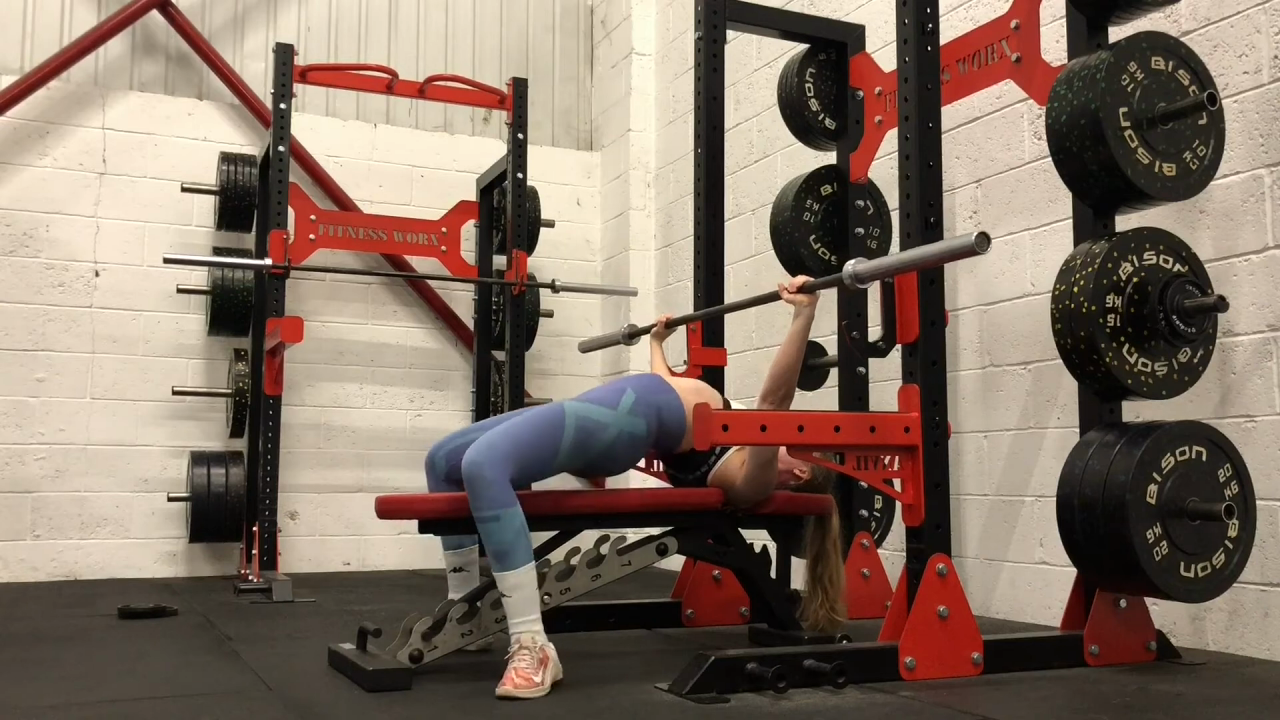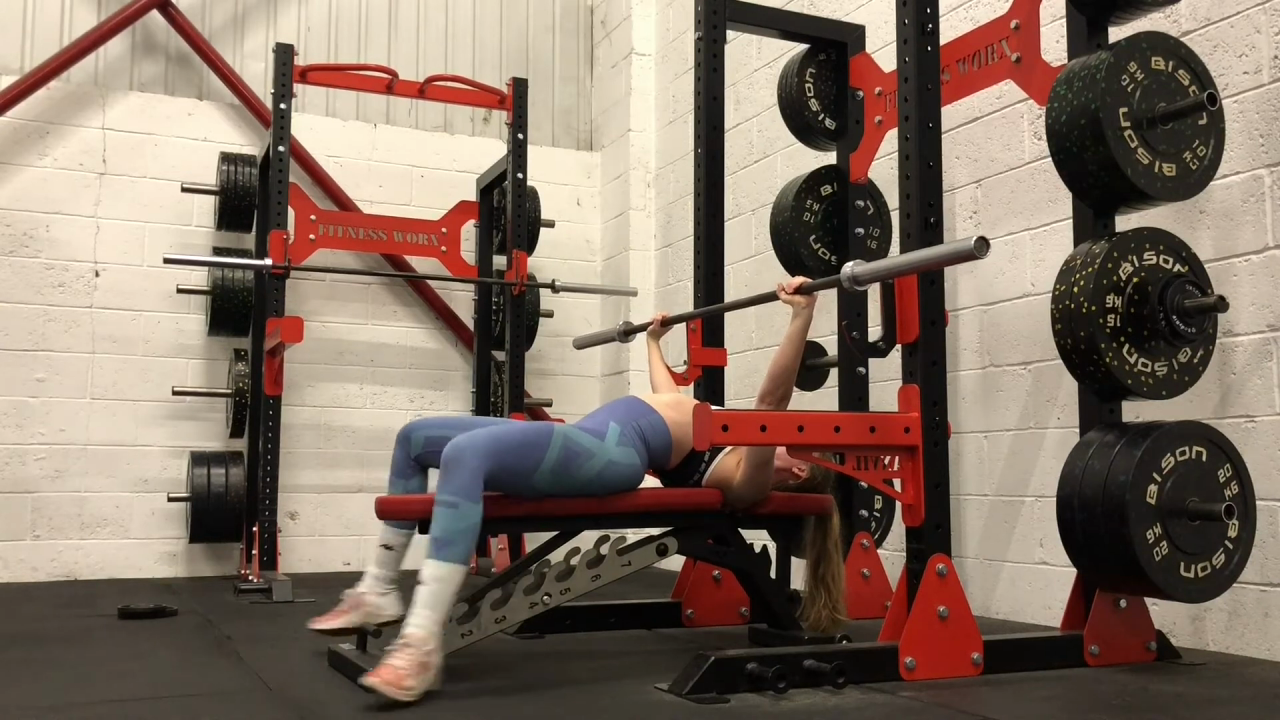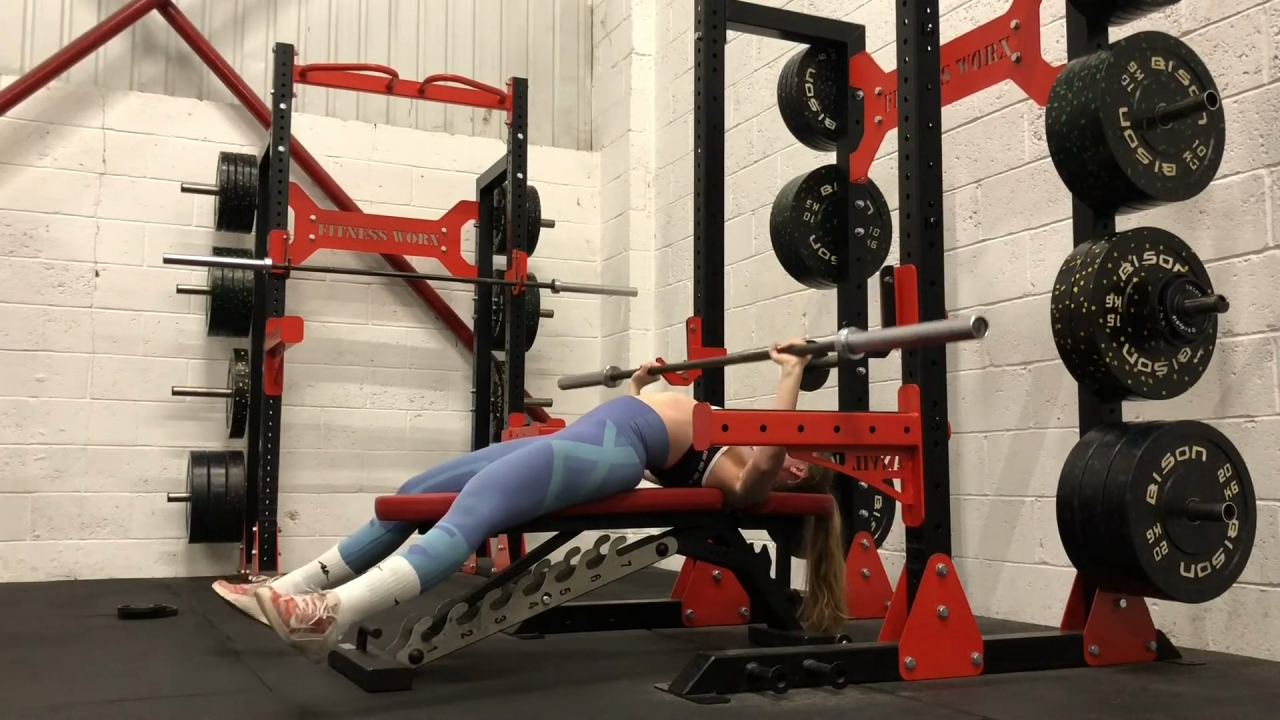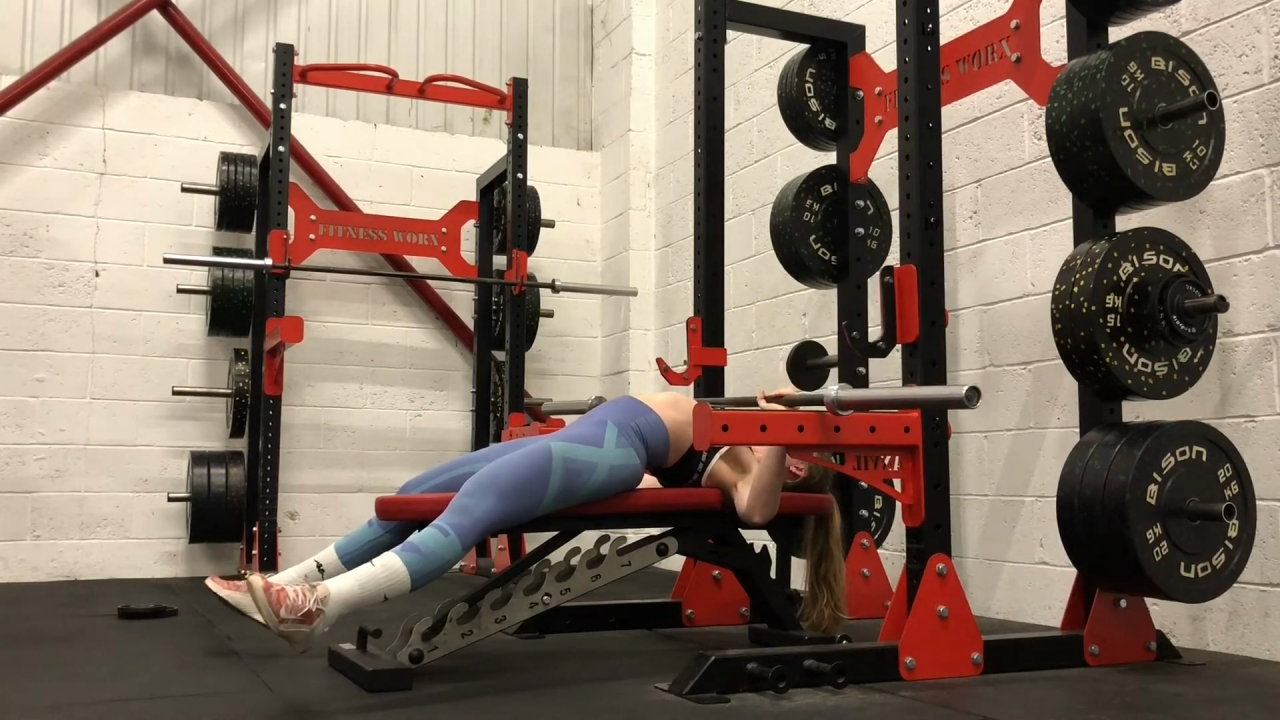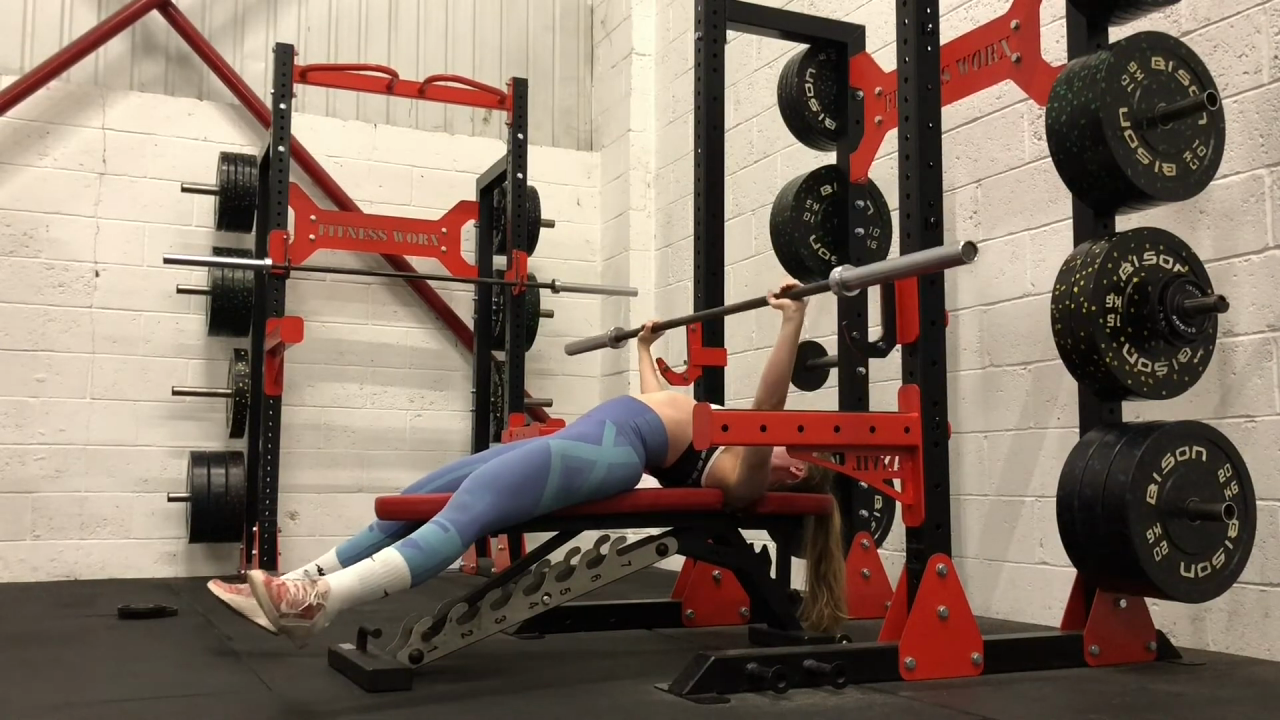
dt=1s
person 1, frame 1
left shoulder: (754, 480)
right shoulder: (723, 454)
left elbow: (774, 399)
right elbow: (666, 386)
left wrist: (803, 315)
right wrist: (656, 342)
left knee: (482, 465)
right knee: (443, 462)
left ankle: (532, 649)
person 1, frame 2
left shoulder: (751, 481)
right shoulder: (718, 445)
left elbow: (772, 398)
right elbow: (664, 395)
left wrist: (800, 317)
right wrist: (652, 341)
left knee: (464, 454)
right knee: (417, 438)
left ankle: (422, 642)
right ankle: (378, 593)
person 1, frame 3
left shoulder: (747, 486)
right shoulder: (720, 456)
left elbow: (767, 455)
left wrist: (793, 374)
right wrist: (637, 386)
left knee: (470, 513)
right knee: (415, 494)
left ankle: (328, 615)
right ankle: (291, 587)
person 1, frame 4
left shoulder: (752, 474)
right shoulder: (720, 456)
left elbow: (758, 510)
left knee: (466, 512)
right knee: (414, 496)
left ankle: (319, 604)
right ankle: (291, 583)
person 1, frame 5
left shoulder: (744, 483)
right shoulder: (715, 456)
left elbow: (767, 407)
right elbow: (654, 401)
left wrist: (792, 322)
right wrist: (645, 348)
left knee: (466, 510)
right knee: (416, 501)
left ankle: (320, 600)
right ankle: (292, 585)
